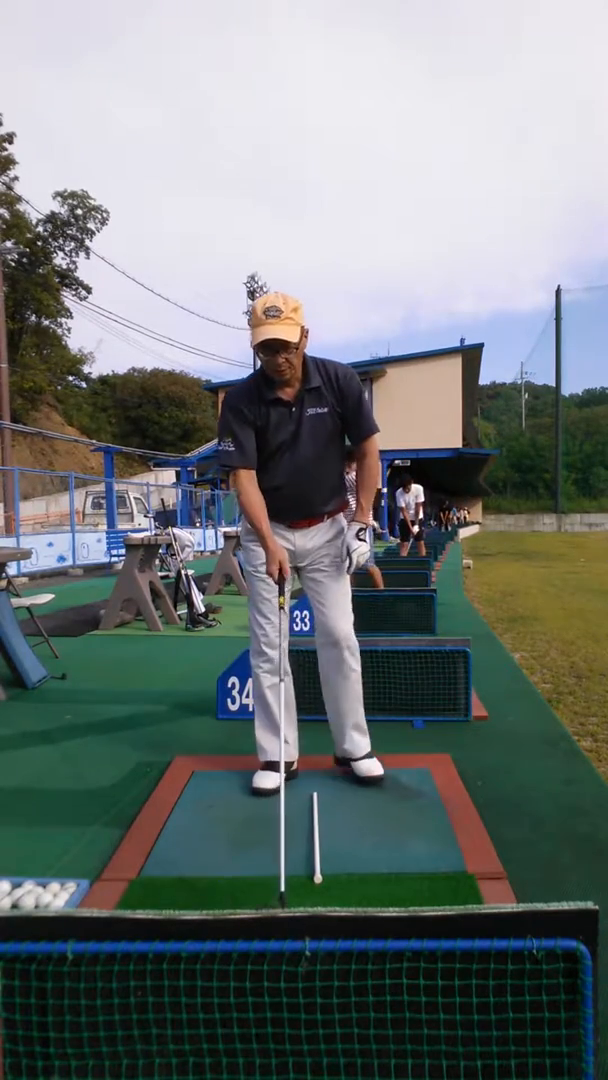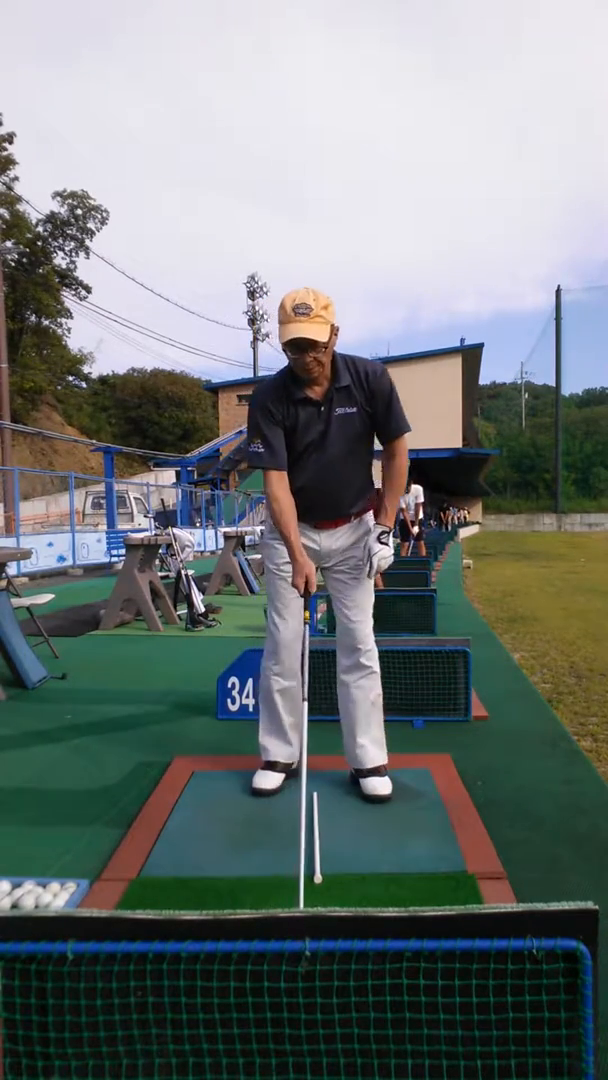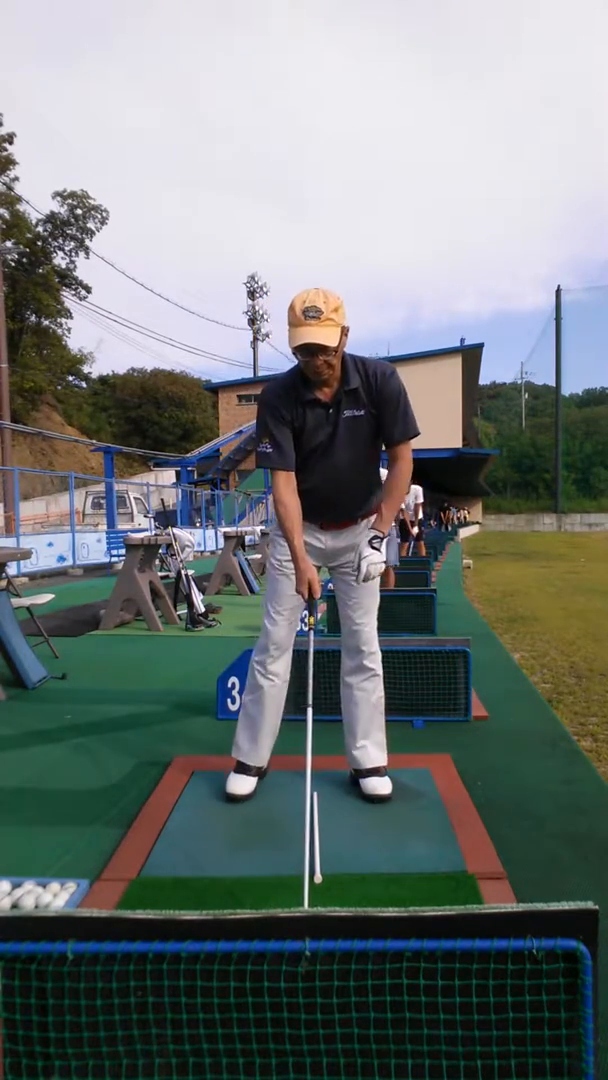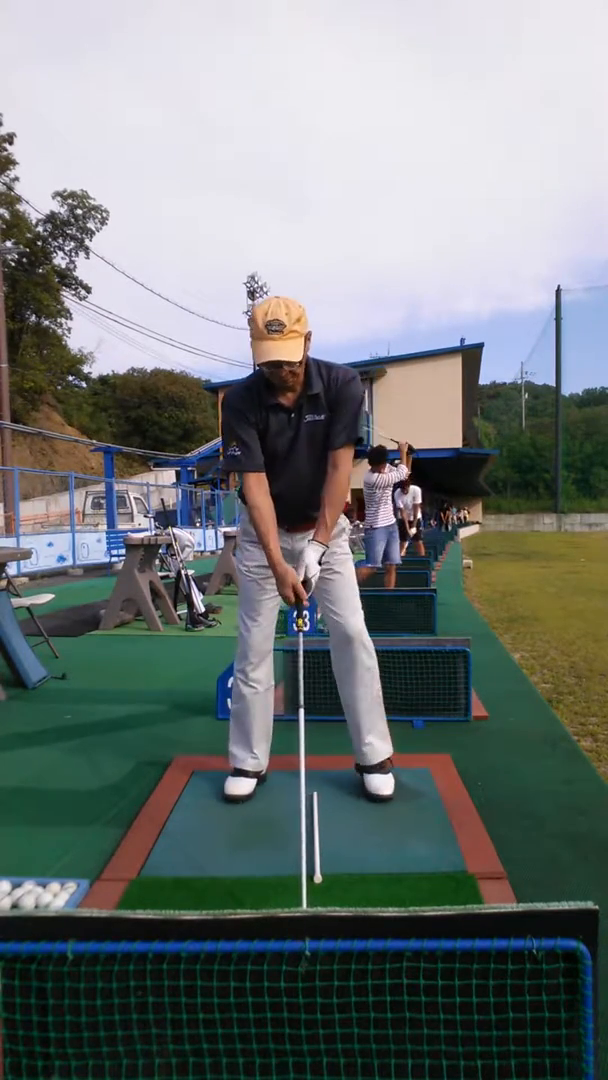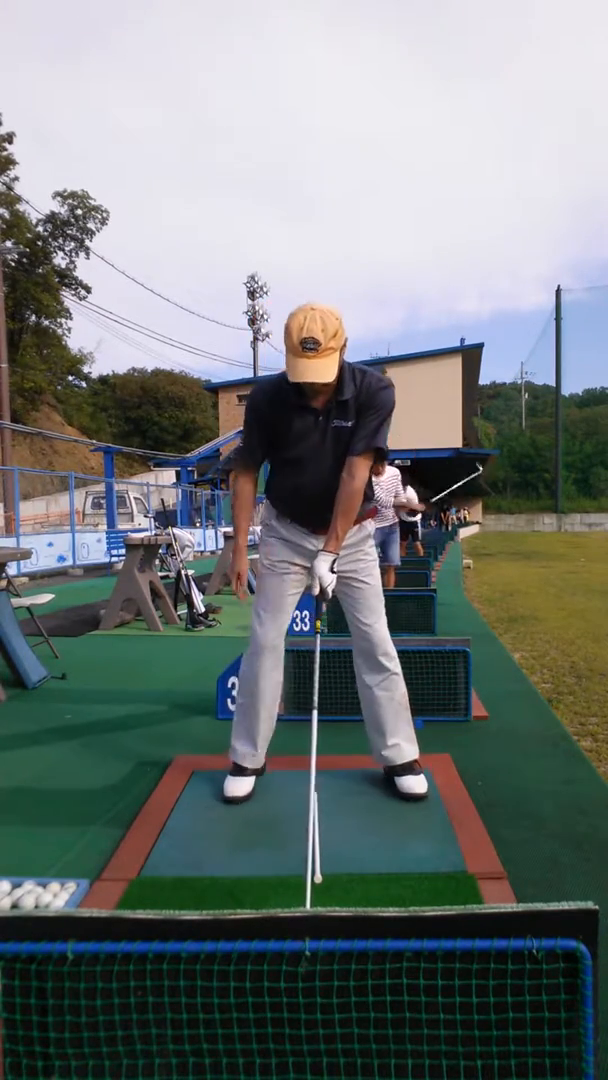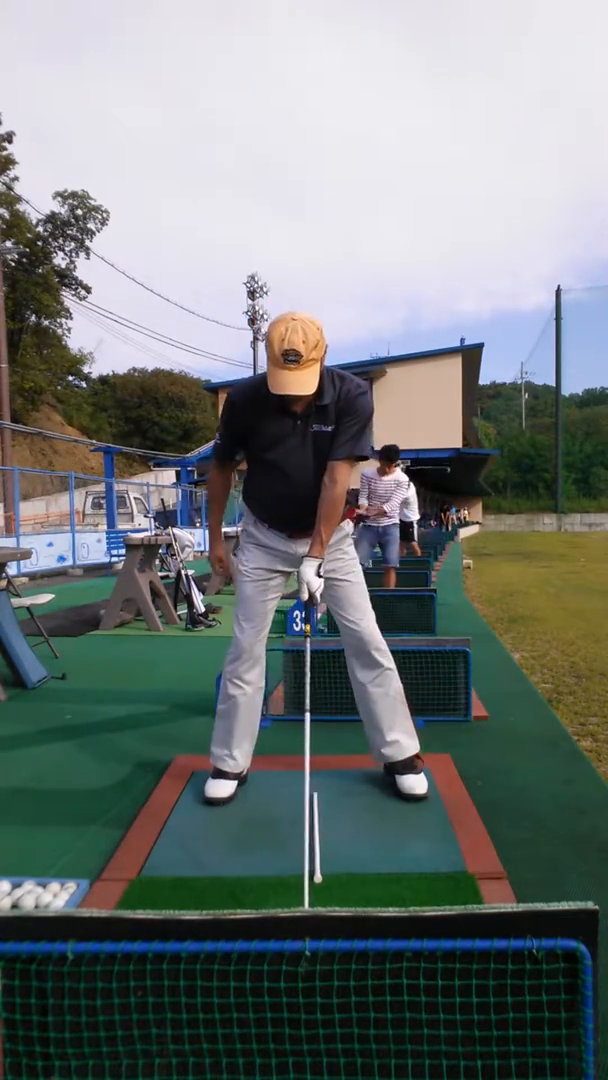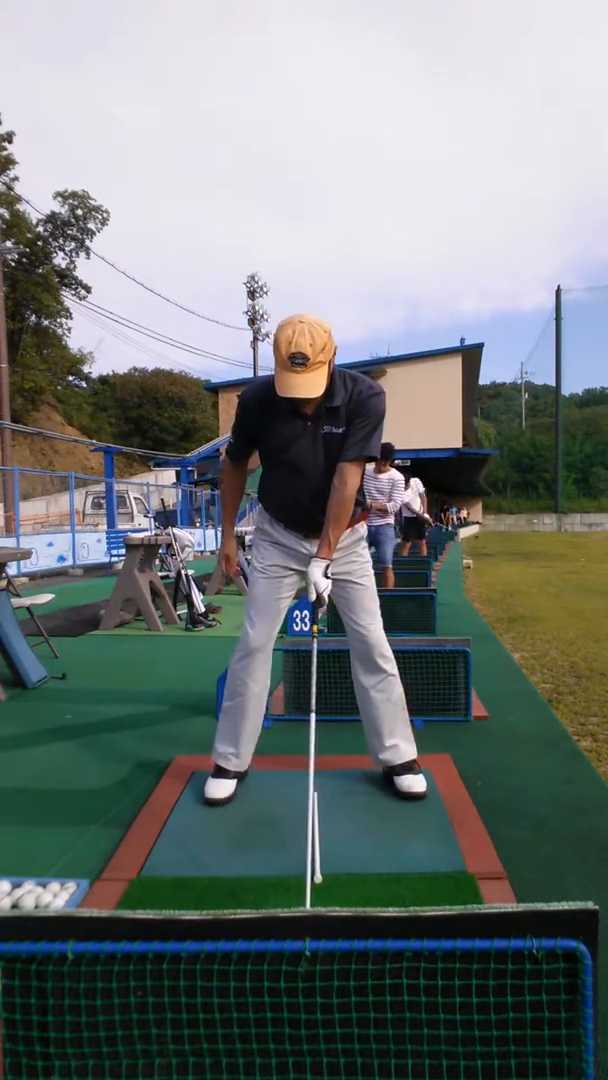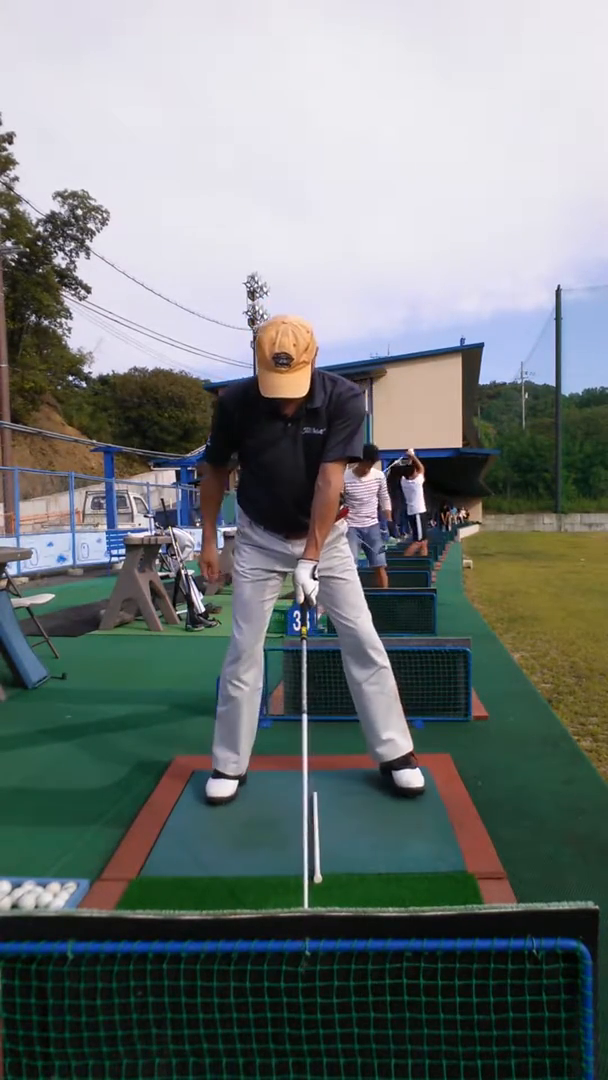
dt=0.4s
person 1, frame 1
left shoulder: (340, 381)
right shoulder: (240, 399)
left elbow: (368, 452)
right elbow: (243, 478)
left wrist: (361, 524)
right wrist: (270, 545)
left hip: (327, 530)
right hip: (267, 533)
left knee: (339, 637)
right knee: (268, 646)
left ankle: (352, 745)
right ankle: (278, 755)
person 1, frame 2
left shoulder: (370, 379)
right shoulder: (268, 397)
left elbow: (396, 452)
right elbow: (275, 480)
left wrist: (385, 528)
right wrist: (298, 554)
left hip: (353, 530)
right hip: (290, 531)
left knee: (358, 644)
right knee: (282, 645)
left ankle: (368, 760)
right ankle: (279, 755)
person 1, frame 3
left shoulder: (380, 380)
right shoulder: (277, 396)
left elbow: (401, 458)
right elbow: (282, 481)
left wrist: (380, 532)
right wrist: (300, 559)
left hip: (358, 529)
right hip: (297, 529)
left knee: (362, 643)
right knee: (274, 641)
left ankle: (368, 760)
right ankle: (250, 757)
person 1, frame 4
left shoulder: (342, 385)
right shoulder: (240, 400)
left elbow: (340, 467)
right elbow: (253, 484)
left wrist: (318, 545)
right wrist: (277, 562)
left hip: (326, 530)
right hip: (263, 534)
left knee: (352, 636)
right knee: (253, 646)
left ankle: (372, 755)
right ankle: (248, 761)
person 1, frame 5
left shoulder: (374, 390)
right shoulder: (267, 396)
left elbow: (355, 474)
right elbow: (246, 474)
left wrist: (330, 551)
right wrist: (238, 550)
left hip: (352, 534)
right hip: (285, 532)
left knee: (375, 643)
right knee: (264, 643)
left ankle: (400, 757)
right ankle: (247, 759)
person 1, frame 6
left shoulder: (352, 396)
right shoulder: (244, 398)
left elbow: (337, 478)
right elbow: (221, 467)
left wrist: (316, 556)
right wrist: (215, 537)
left hip: (331, 536)
right hip: (264, 537)
left knee: (366, 640)
right knee: (245, 647)
left ankle: (400, 756)
right ankle: (229, 763)
person 1, frame 7
left shoulder: (364, 397)
right shoulder: (256, 399)
left elbow: (347, 479)
right elbow: (234, 465)
left wrist: (324, 558)
right wrist: (226, 535)
left hip: (343, 536)
right hip: (277, 536)
left knee: (372, 644)
right knee: (253, 645)
left ankle: (398, 758)
right ankle: (230, 761)
person 1, frame 8
left shoulder: (344, 398)
right shoulder: (235, 402)
left elbow: (330, 479)
right elbow: (215, 469)
left wrist: (310, 558)
right wrist: (208, 539)
left hip: (326, 536)
right hip: (259, 538)
left knee: (362, 638)
right knee: (244, 648)
left ankle: (395, 754)
right ankle: (229, 764)
